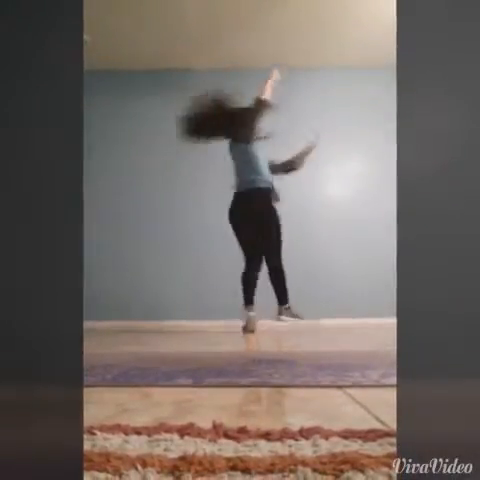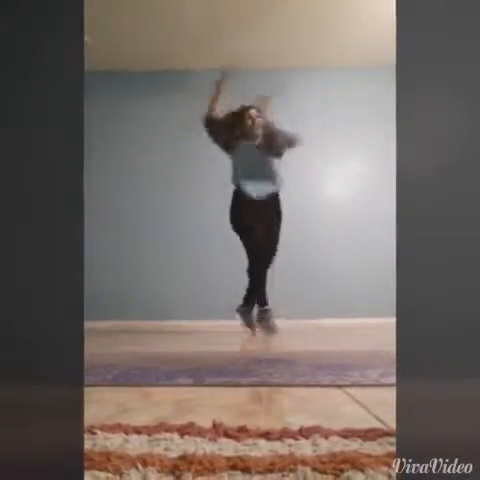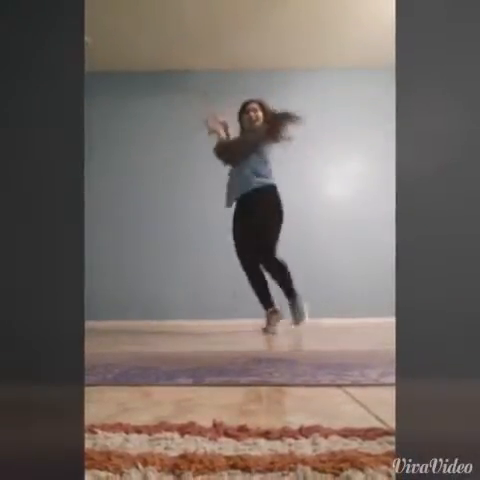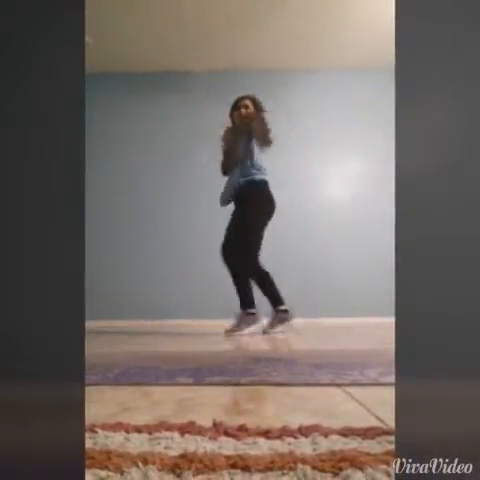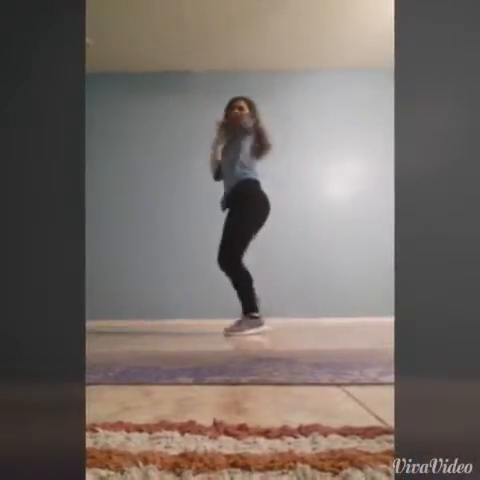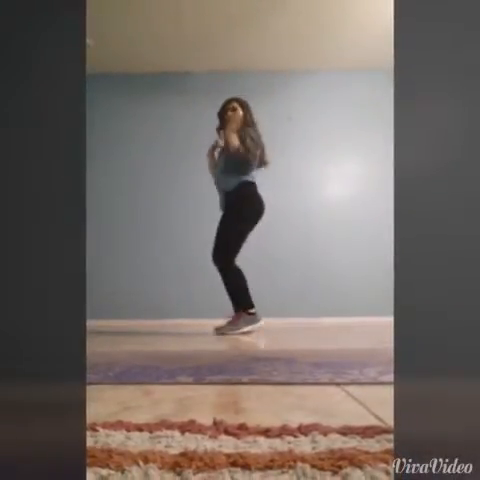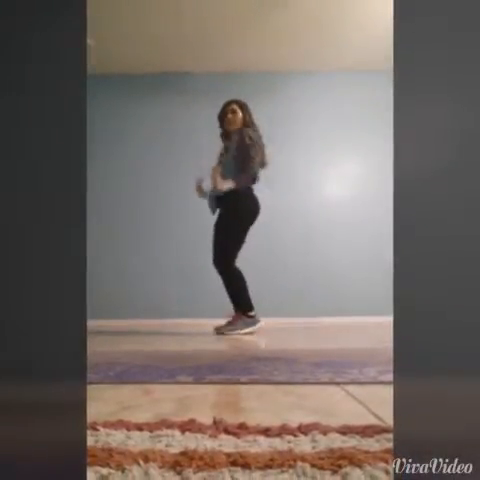
dt=0.2s
person 1, frame 1
left shoulder: (242, 146)
right shoulder: (242, 139)
left elbow: (276, 168)
right elbow: (261, 104)
left wrist: (301, 155)
right wrist: (272, 81)
left hip: (241, 206)
right hip: (259, 202)
left knee: (253, 260)
right knee: (273, 257)
left ankle: (249, 312)
right ankle: (284, 307)
person 1, frame 2
left shoulder: (269, 145)
right shoulder: (234, 145)
left elbow: (285, 142)
right elbow: (211, 122)
left wrist: (267, 122)
right wrist: (217, 91)
left hip: (270, 203)
right hip: (244, 203)
left knee: (266, 255)
right knee: (258, 254)
left ankle: (248, 307)
right ankle: (263, 310)
person 1, frame 3
left shoulder: (261, 135)
right shoulder: (244, 140)
left elbow: (227, 153)
right elbow: (227, 154)
left wrist: (220, 136)
right wrist: (221, 132)
left hip: (265, 199)
right hip: (244, 204)
left knee: (266, 256)
right knee: (248, 260)
left ankle: (294, 299)
right ankle: (271, 310)
person 1, frame 4
left shoulder: (249, 130)
right shoulder: (242, 135)
left elbow: (230, 161)
right elbow: (227, 169)
left wrist: (228, 143)
right wrist: (229, 142)
left hip: (255, 197)
right hip: (247, 199)
left knee: (232, 251)
right knee: (246, 257)
left ankle: (249, 311)
right ankle: (280, 310)
person 1, frame 5
left shoulder: (247, 130)
right shoulder: (234, 140)
left elbow: (242, 124)
right elbow: (218, 174)
left wrist: (223, 132)
right wrist: (216, 149)
left hip: (249, 198)
right hip: (241, 200)
left knee: (229, 258)
right knee: (228, 259)
left ankle: (253, 316)
right ankle: (251, 314)
person 1, frame 6
left shoulder: (248, 134)
right shoulder: (226, 147)
left elbow: (246, 164)
right elbow: (220, 177)
left wrist: (232, 139)
right wrist: (212, 156)
left hip: (245, 200)
right hip: (234, 203)
left knee: (223, 257)
right knee: (221, 257)
left ankle: (249, 312)
right ankle: (241, 313)
person 1, frame 7
left shoulder: (247, 136)
right shoulder: (230, 143)
left elbow: (250, 174)
left wrist: (227, 184)
right wrist: (208, 191)
left hip: (240, 203)
right hip: (230, 205)
left knee: (224, 260)
right knee: (222, 261)
left ankle: (249, 315)
right ankle: (241, 314)
